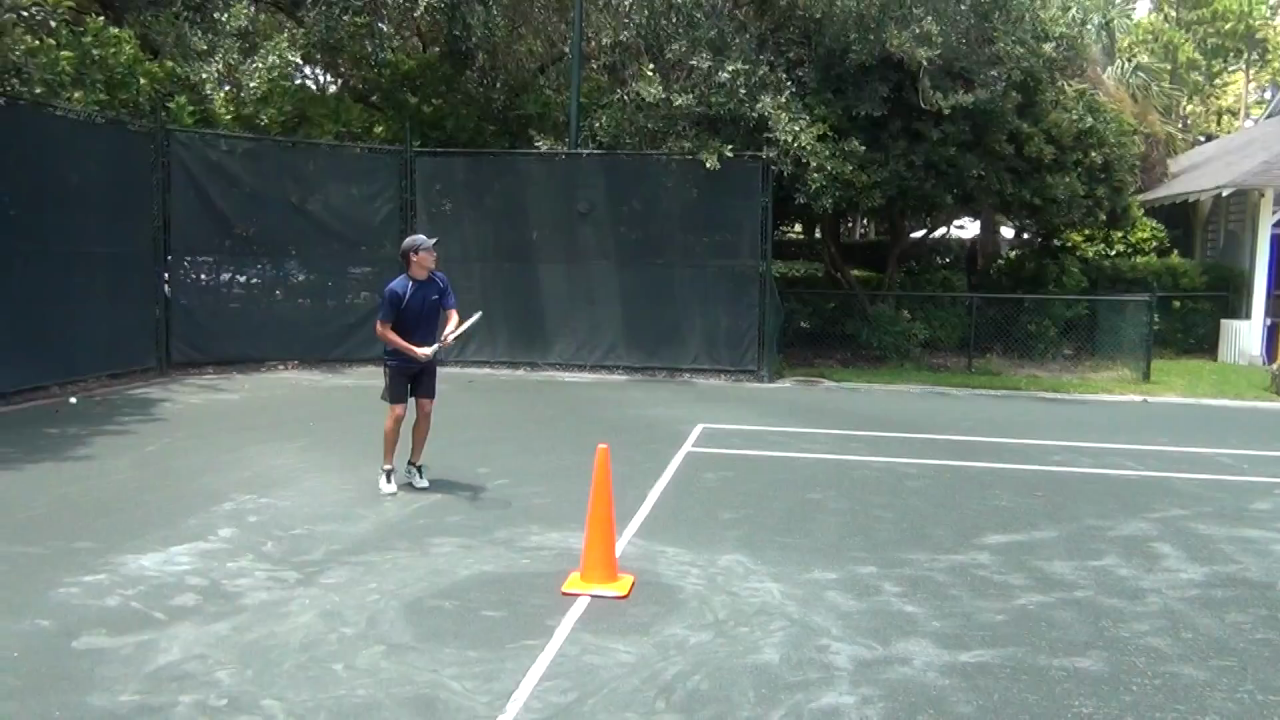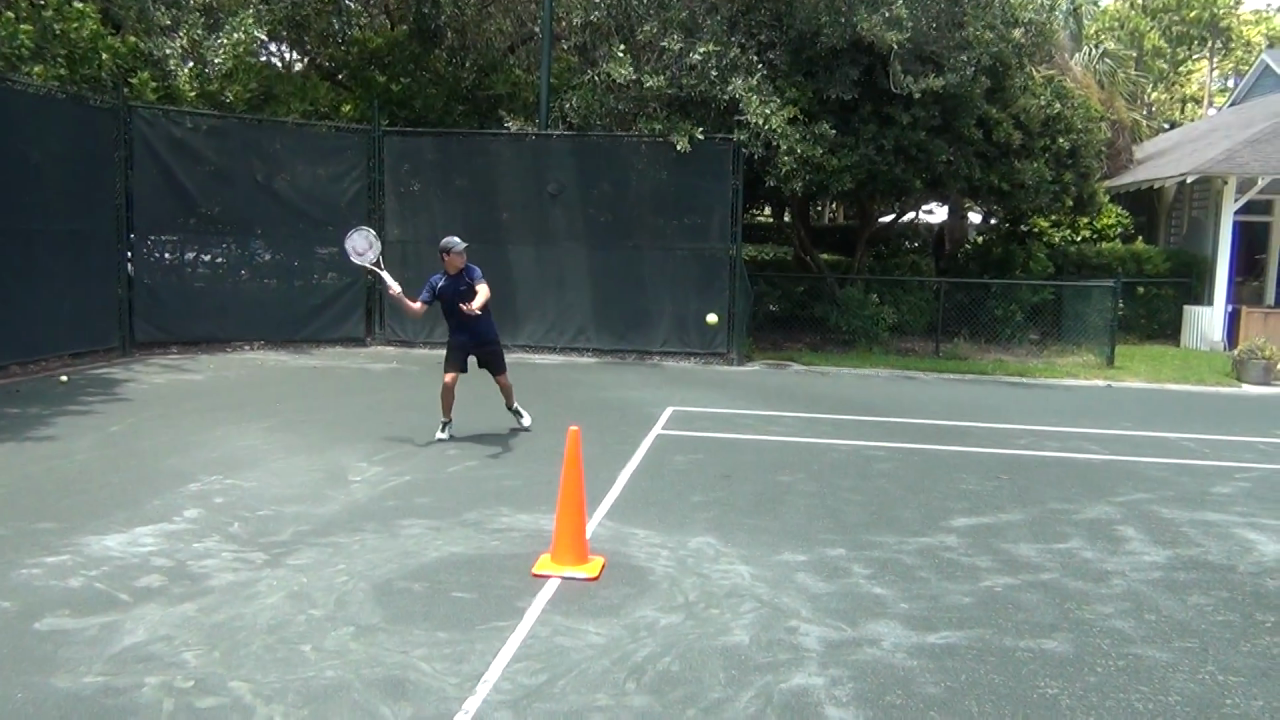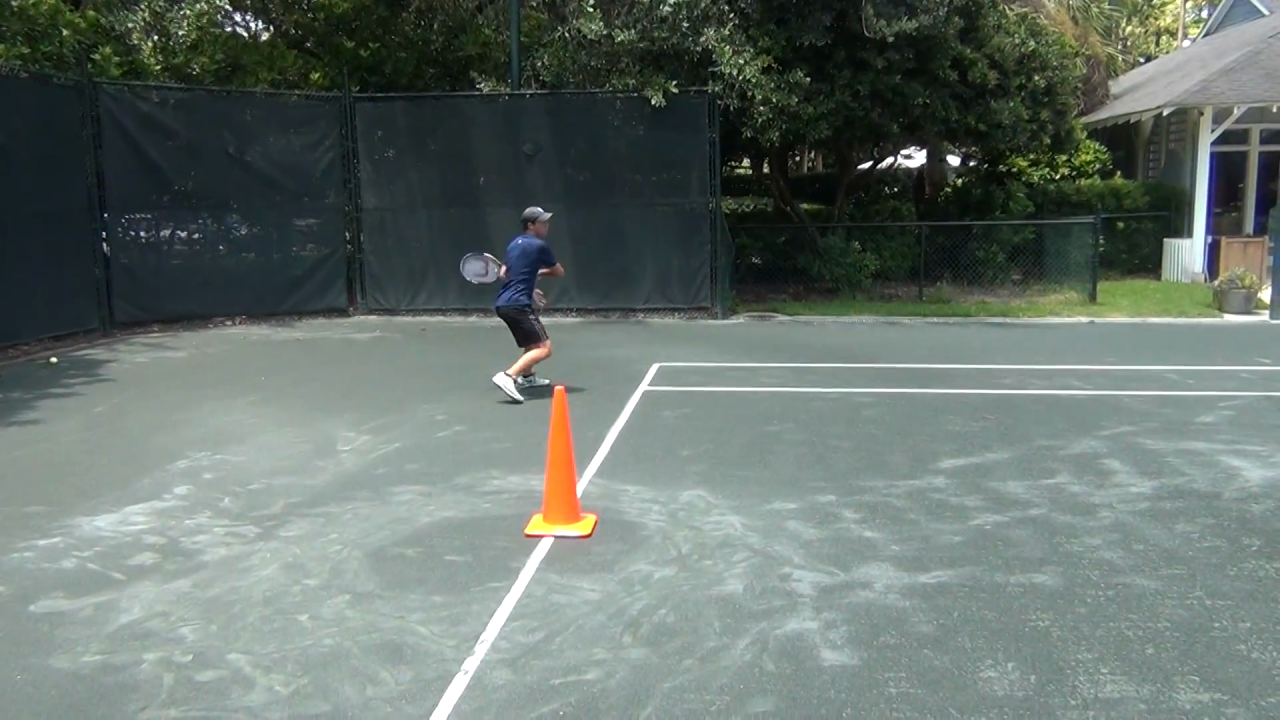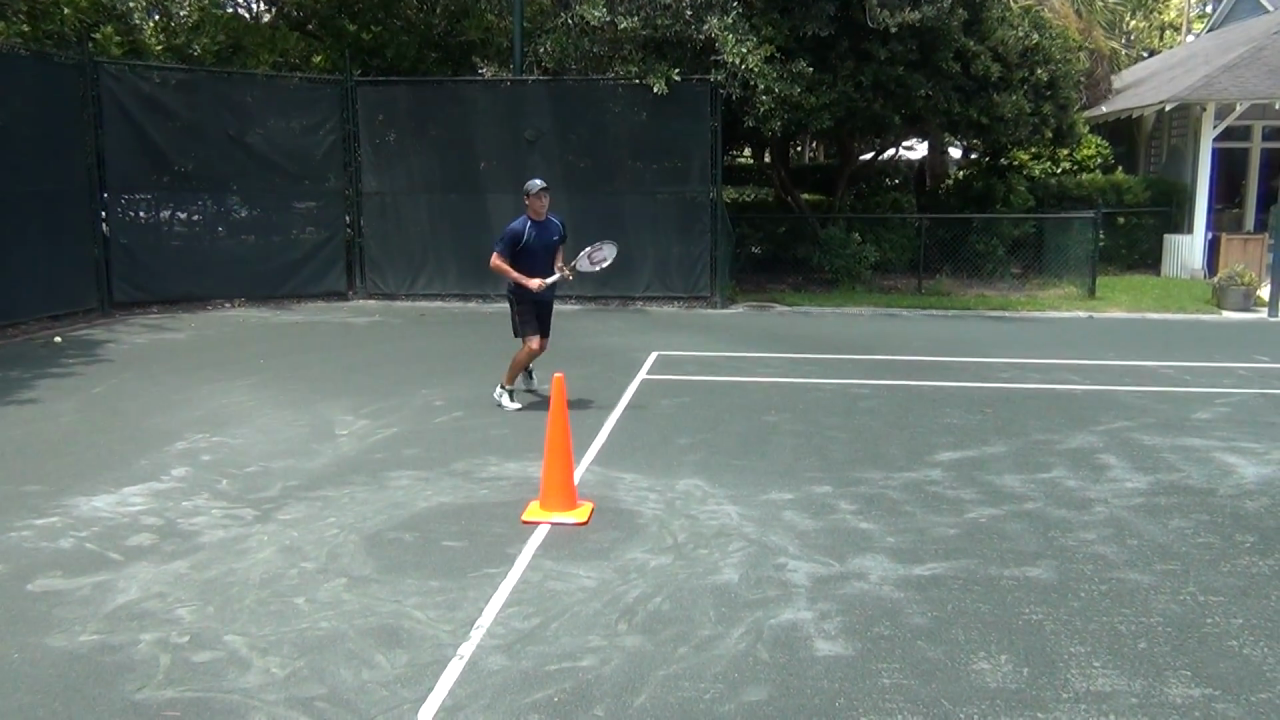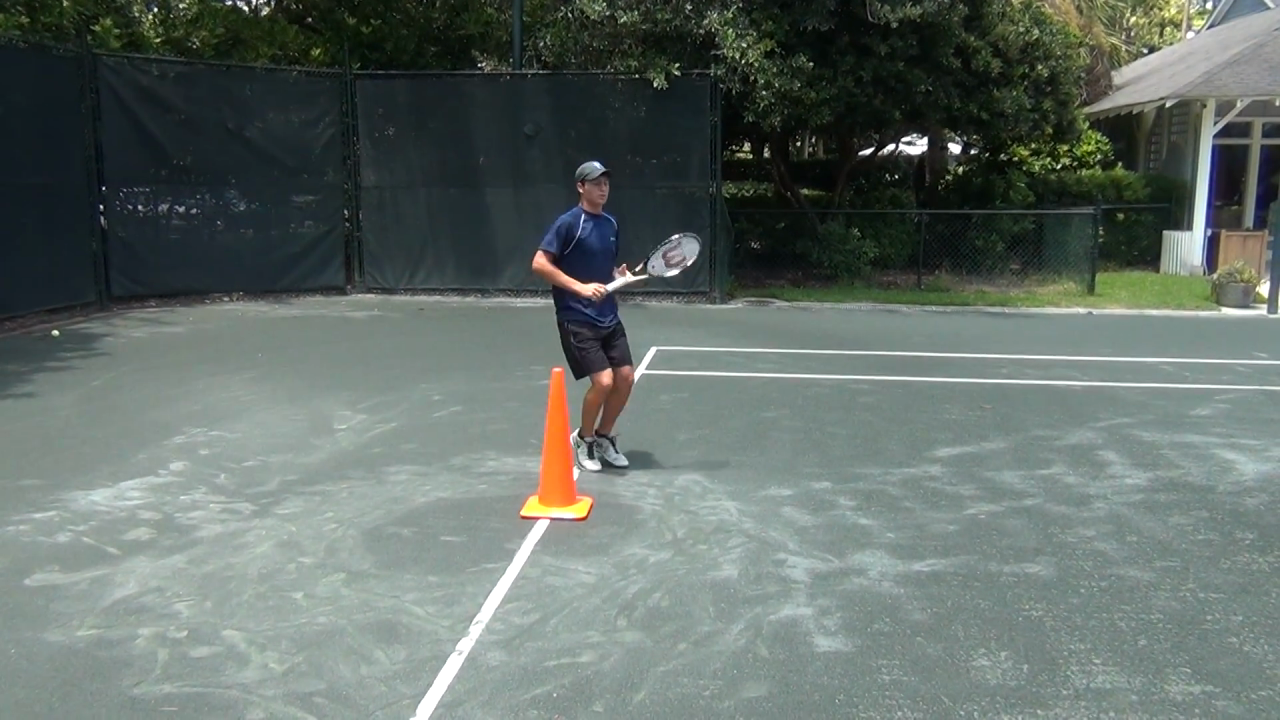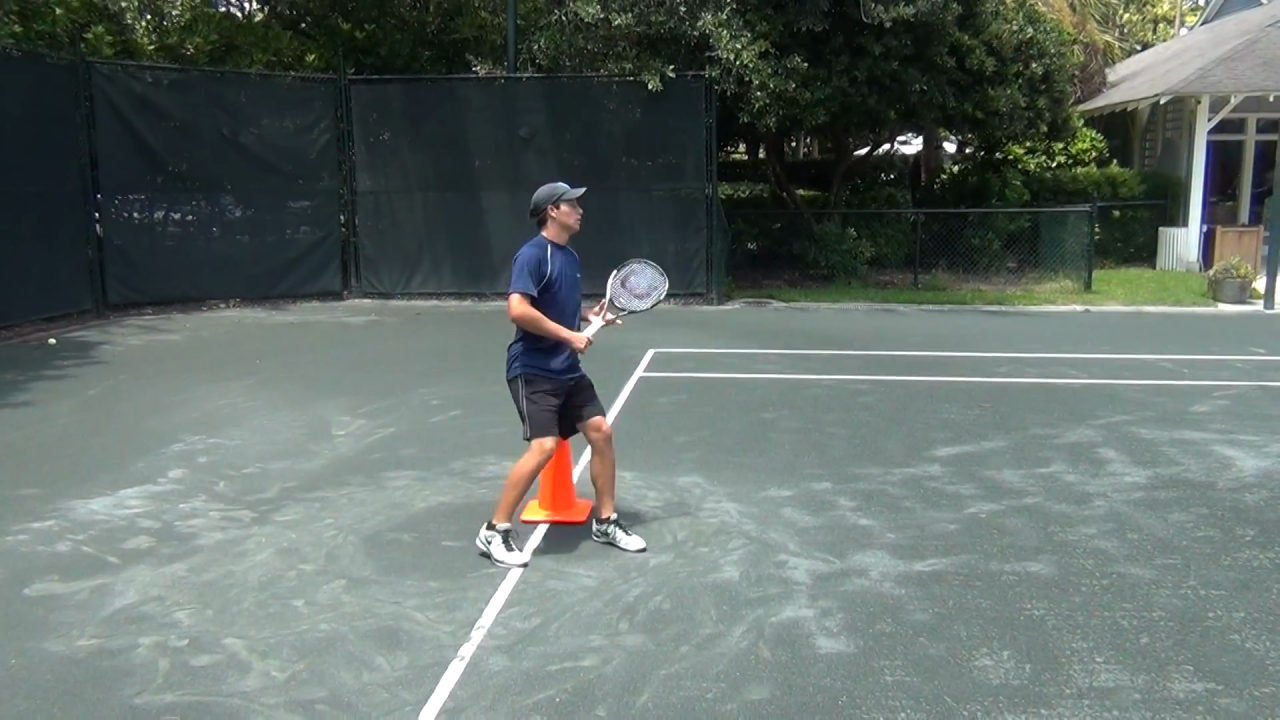
dt=0.7s
person 1, frame 1
left shoulder: (440, 281)
right shoulder: (395, 290)
left elbow: (452, 315)
right elbow: (382, 330)
left wrist: (449, 333)
right wrist: (414, 350)
left hip: (426, 359)
right hip: (399, 359)
left knee: (425, 411)
right knee: (397, 414)
left ankle: (414, 465)
right ankle: (388, 470)
person 1, frame 2
left shoulder: (472, 272)
right shoulder: (436, 283)
left elbow: (485, 292)
right elbow: (418, 311)
left wrist: (475, 306)
right wrist: (400, 298)
left hip: (486, 337)
right hip: (459, 339)
left knee: (502, 380)
right knee: (449, 381)
left ankle: (513, 408)
right ankle: (446, 422)
person 1, frame 3
left shoulder: (515, 243)
right shoulder: (539, 246)
left elbow: (503, 273)
right elbow: (559, 272)
left hip: (503, 303)
right hip: (517, 305)
left knee: (532, 338)
right knee: (544, 349)
left ankle: (526, 376)
right ankle: (508, 376)
person 1, frame 4
left shoulder: (556, 224)
right shoulder: (517, 229)
right elbow: (495, 263)
left wrist: (558, 265)
right wrist: (526, 281)
left hip: (545, 295)
right hip: (522, 295)
left knee: (541, 345)
right knee: (532, 346)
left ankle: (525, 370)
right ankle: (504, 388)
person 1, frame 5
left shoulder: (610, 224)
right shoulder: (567, 223)
right elbow: (540, 265)
left wrist: (619, 274)
right wrist: (581, 288)
left hip: (607, 316)
right hip: (576, 320)
left knee: (625, 377)
right knee: (603, 381)
left ankle: (603, 435)
right ankle: (584, 439)
person 1, frame 6
left shoulder: (570, 256)
right shoulder: (532, 255)
right elbow: (518, 311)
left wrist: (590, 315)
right wrist: (568, 336)
left hip: (567, 369)
right hip: (533, 369)
left knee: (601, 432)
right knee: (543, 447)
left ankle: (605, 521)
right ankle: (496, 530)
